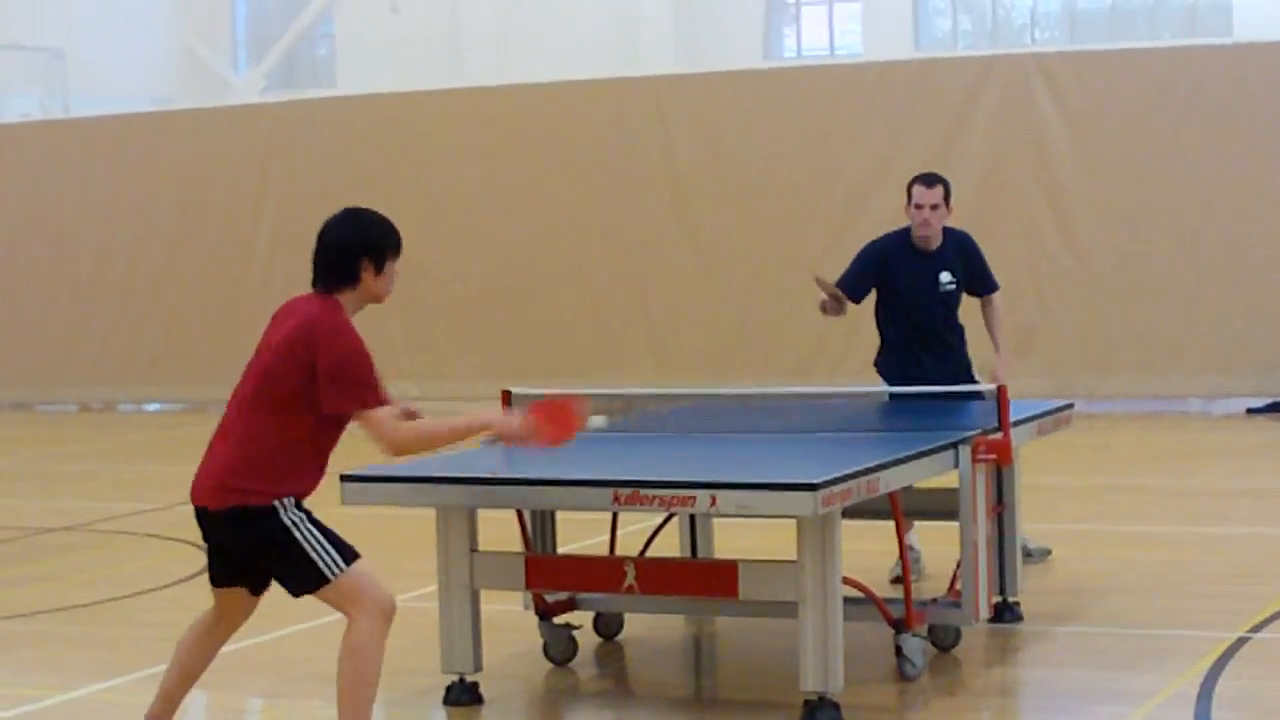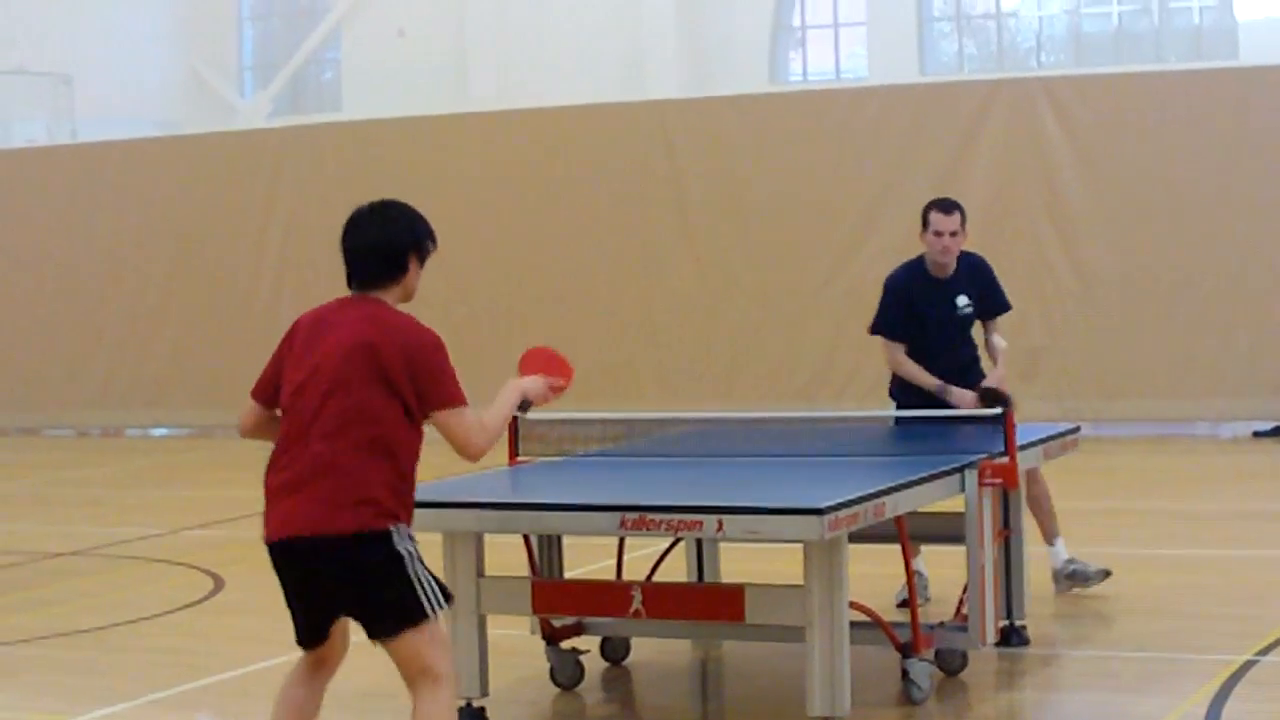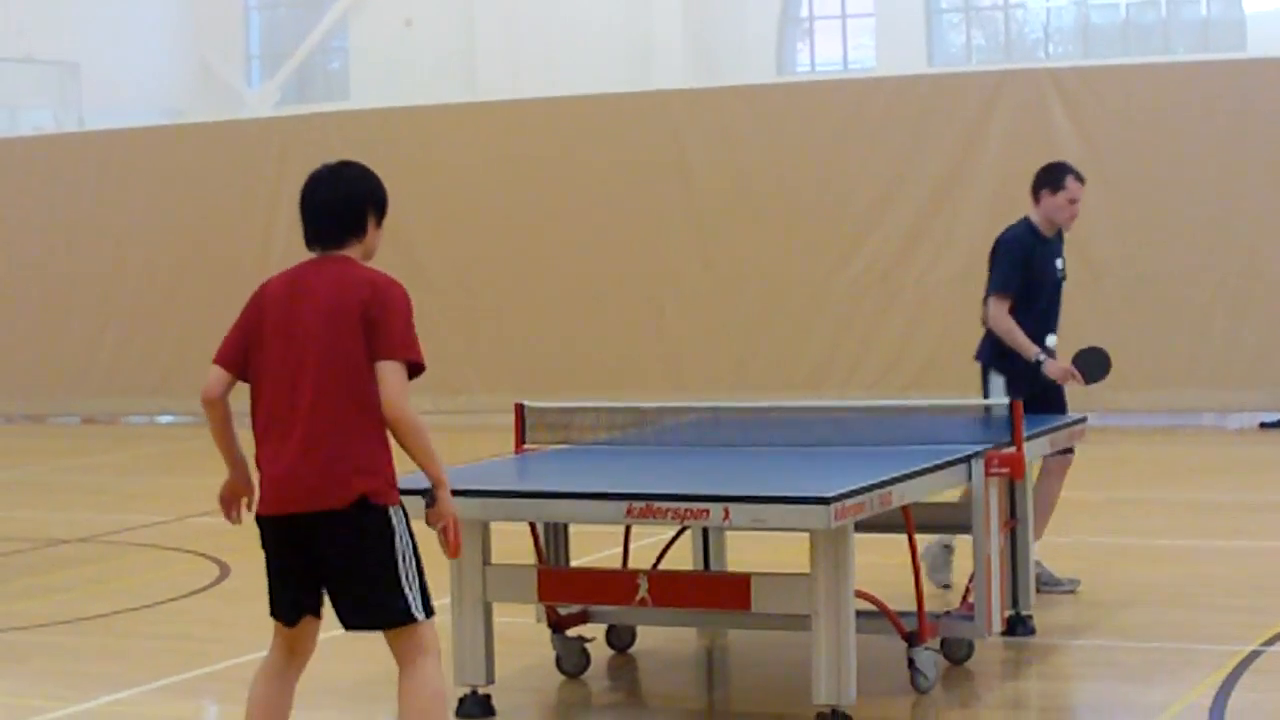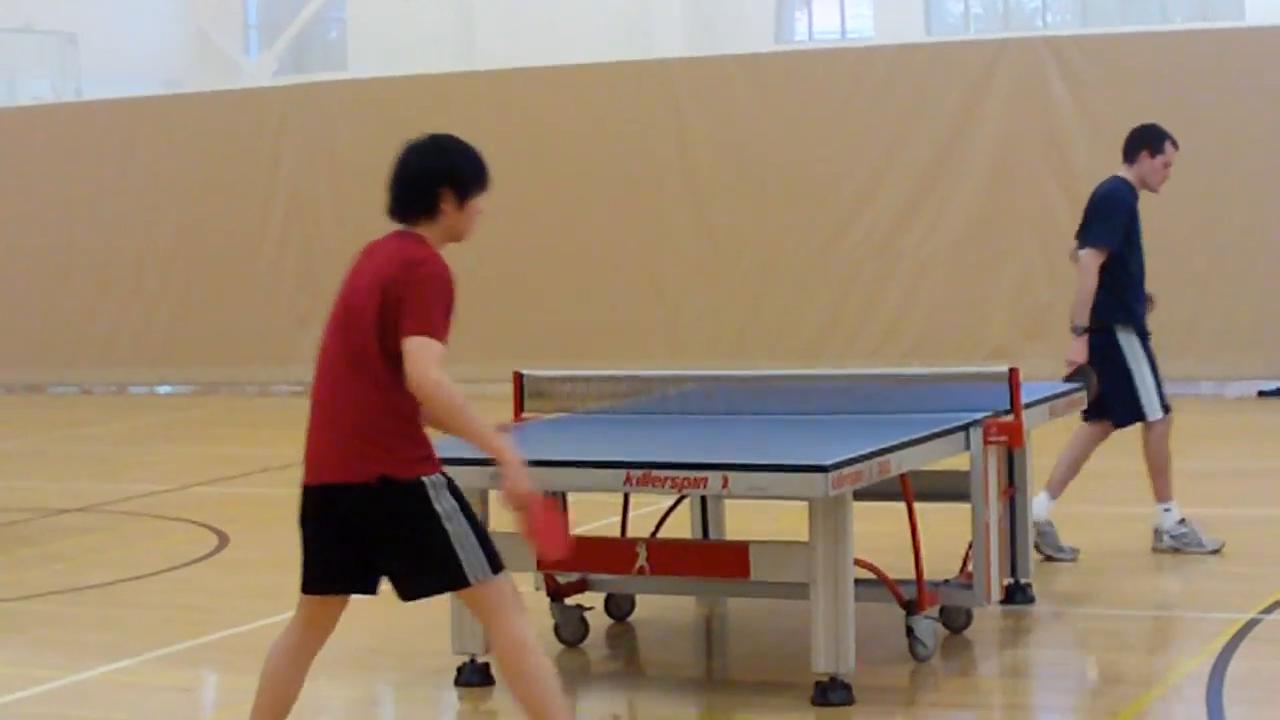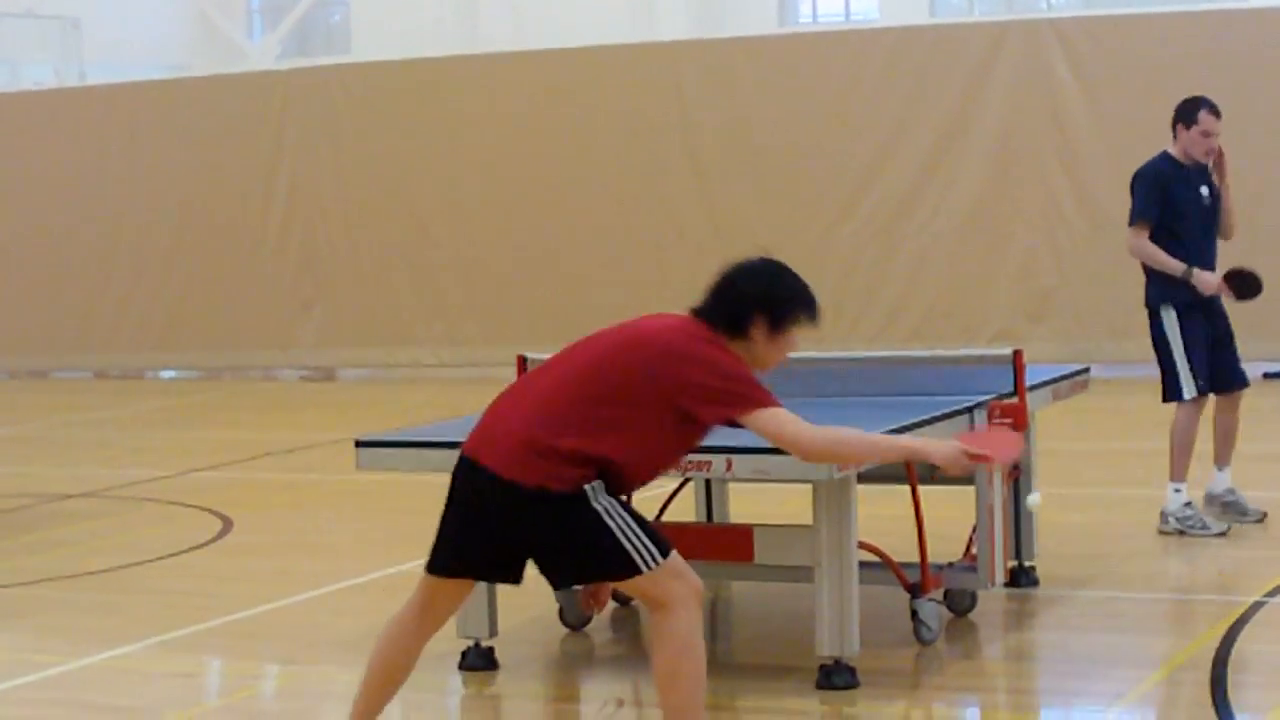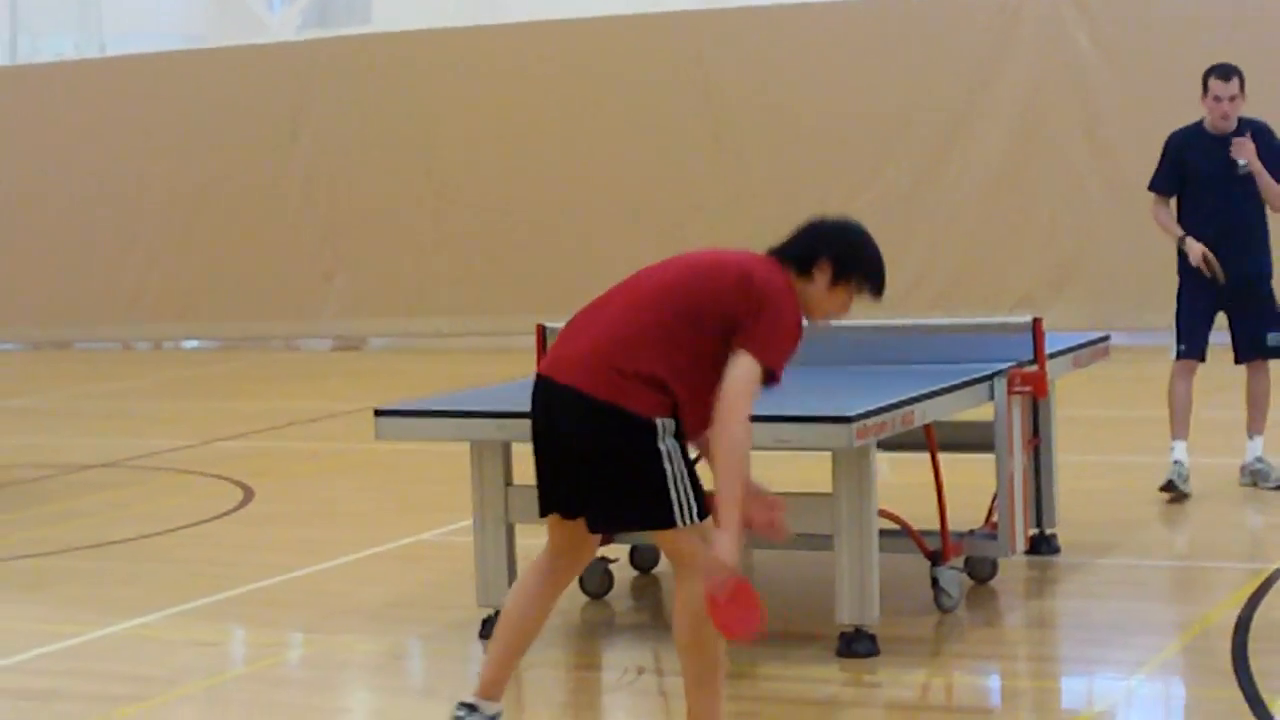
dt=0.4s
person 1, frame 1
left shoulder: (295, 313)
right shoulder: (335, 338)
right elbow: (395, 441)
left wrist: (384, 413)
right wrist: (488, 421)
left hip: (216, 491)
right hip: (256, 500)
left knee: (228, 611)
right knee: (372, 607)
person 1, frame 2
left shoulder: (307, 327)
right shoulder: (411, 339)
left elbow: (251, 421)
right elbow: (472, 443)
right wrist: (518, 388)
left hip: (286, 530)
right hip: (359, 532)
left knee: (321, 658)
right knee: (433, 673)
person 1, frame 3
left shoulder: (270, 294)
right shoulder: (381, 293)
left elbow: (212, 391)
right elbow: (394, 408)
left wrist: (237, 470)
right wrist: (440, 483)
left hip: (281, 502)
right hip: (357, 499)
left knee: (290, 647)
right knee: (418, 649)
person 1, frame 4
left shoulder: (374, 257)
right shoulder: (424, 268)
right elbow: (425, 379)
left wrist: (470, 430)
right wrist: (503, 452)
left hip: (327, 469)
right hip: (393, 471)
left knee: (312, 619)
right knee: (501, 603)
person 1, frame 5
left shoulder: (667, 338)
right shoulder: (708, 360)
right elbow: (804, 441)
left wrist: (596, 560)
right wrist: (921, 448)
left hip: (489, 453)
right hip: (541, 474)
left knee: (431, 601)
right knee: (678, 596)
person 1, frame 6
left shoulder: (737, 276)
right shoulder: (778, 300)
right elbow: (730, 410)
left wrist: (735, 486)
right wrist: (727, 527)
left hip: (559, 385)
right hip: (616, 400)
left knee: (566, 549)
right knee: (696, 558)
person 2, frame 1
left shoulder: (962, 246)
right shoulder: (883, 252)
left elbow: (989, 299)
right elbow: (842, 300)
left wrist: (1000, 356)
right wrist: (831, 303)
left hip: (954, 370)
right hip: (901, 375)
right ankle: (910, 547)
person 2, frame 2
left shoulder: (976, 269)
right shoulder: (901, 283)
left elbow: (990, 326)
right elbow: (895, 356)
left wrist: (999, 372)
right wrist: (948, 392)
left hip: (976, 388)
right hip: (919, 395)
left knee: (1026, 464)
left ankle: (1062, 562)
right ankle: (917, 573)
person 2, frame 3
left shoulder: (1054, 241)
right shoulder: (1014, 243)
right elbow: (995, 314)
left wrist: (1054, 360)
right wrist: (1042, 359)
left hip: (1041, 372)
right hip: (1007, 370)
left knee: (1060, 460)
right ankle: (944, 545)
person 2, frame 4
left shoulder: (1114, 195)
right shoulder: (1116, 198)
left elbow: (1089, 261)
right elbow: (1087, 265)
left wrist: (1137, 294)
right wrist: (1079, 333)
left hip: (1109, 325)
right hip: (1116, 327)
left knee: (1099, 424)
right knee: (1157, 418)
left ankle: (1040, 513)
right ankle: (1168, 523)
person 2, frame 5
left shoulder: (1202, 171)
right shoulder: (1153, 175)
left elbow: (1224, 232)
right elbow: (1138, 243)
left wrist: (1223, 184)
right wrist: (1192, 274)
left hip: (1205, 302)
right hip: (1174, 303)
left knee: (1232, 390)
right knee: (1192, 397)
left ankle: (1220, 487)
right ankle: (1176, 506)
person 2, frame 6
right shoulder: (1181, 143)
right elbow: (1160, 208)
right wrist: (1186, 241)
right hip: (1200, 272)
right knee: (1185, 362)
right ankle: (1179, 460)
